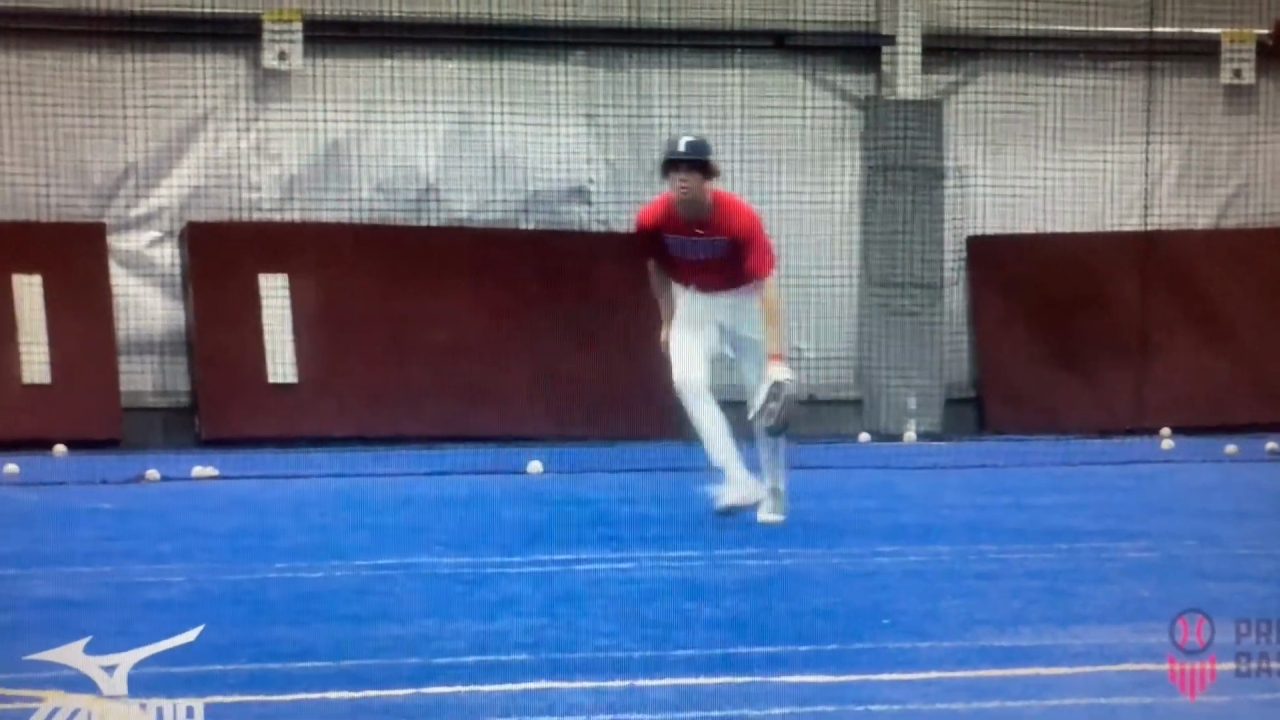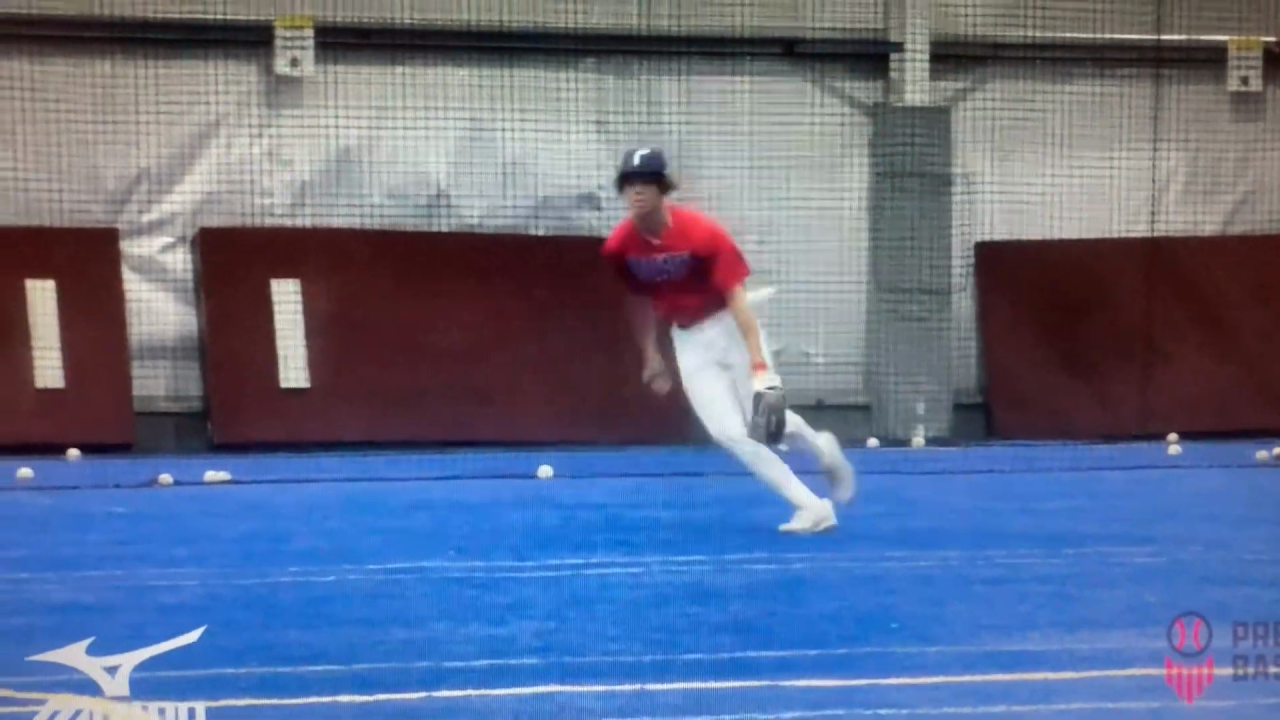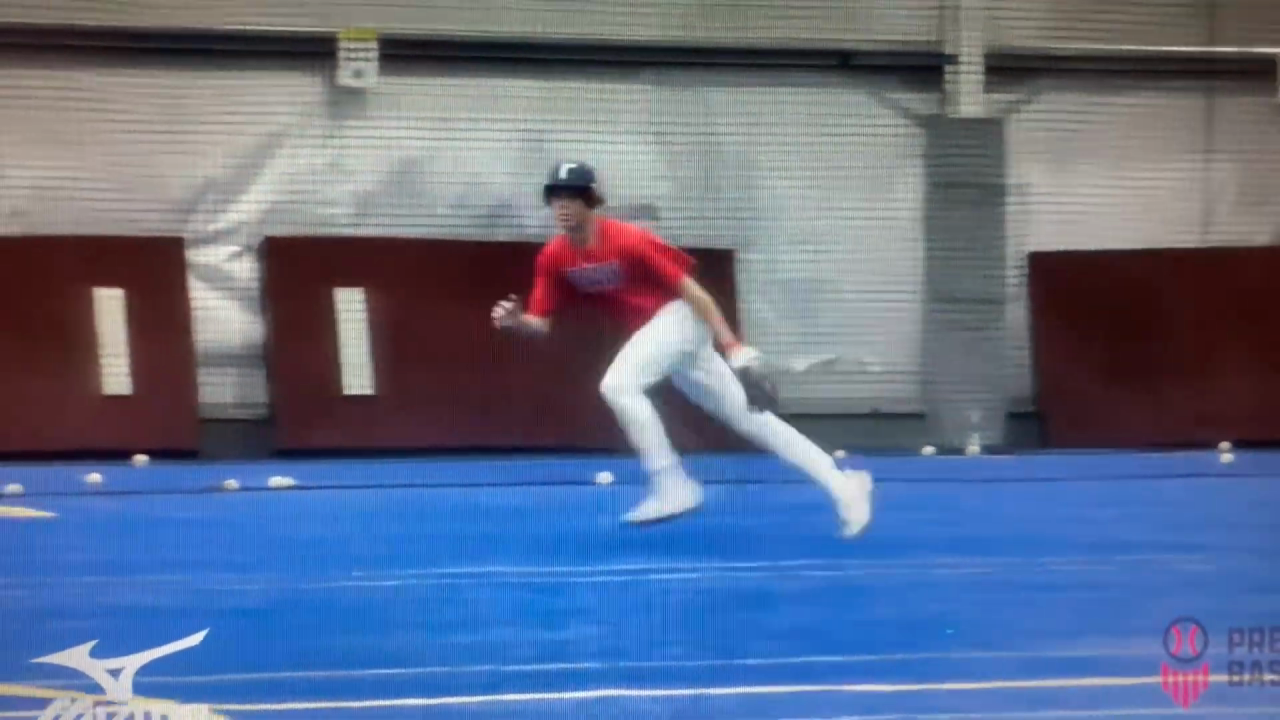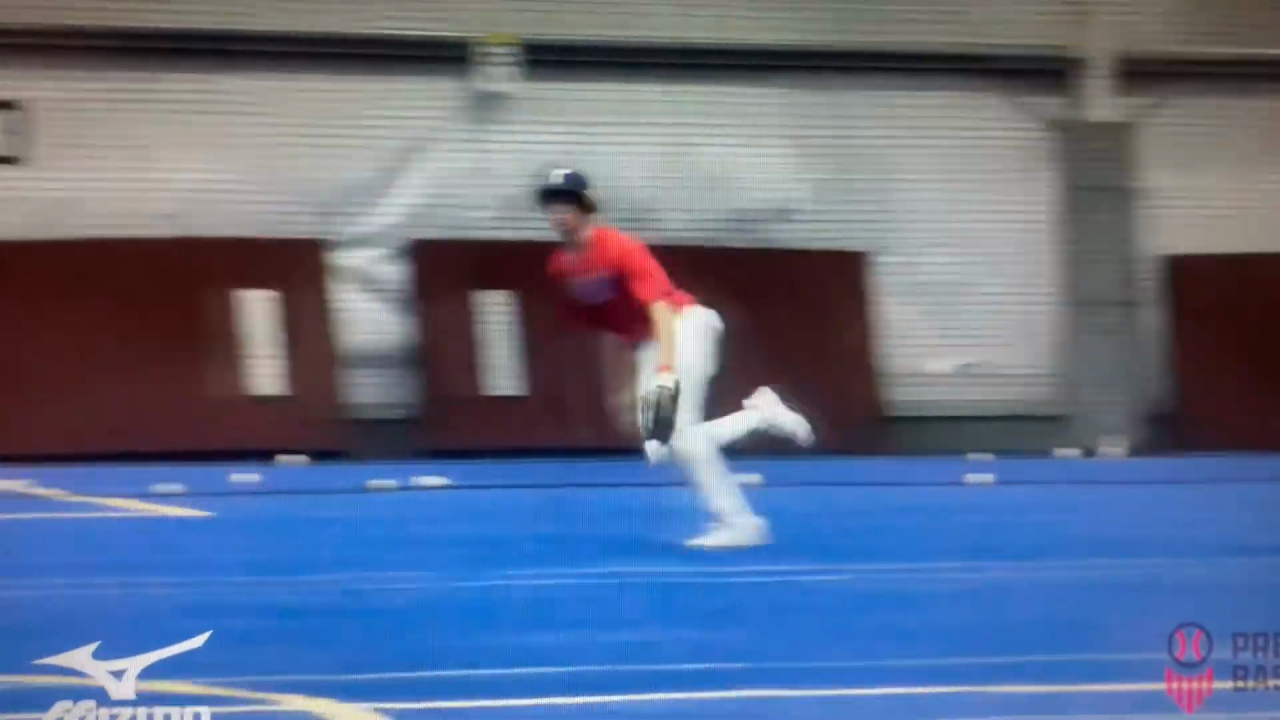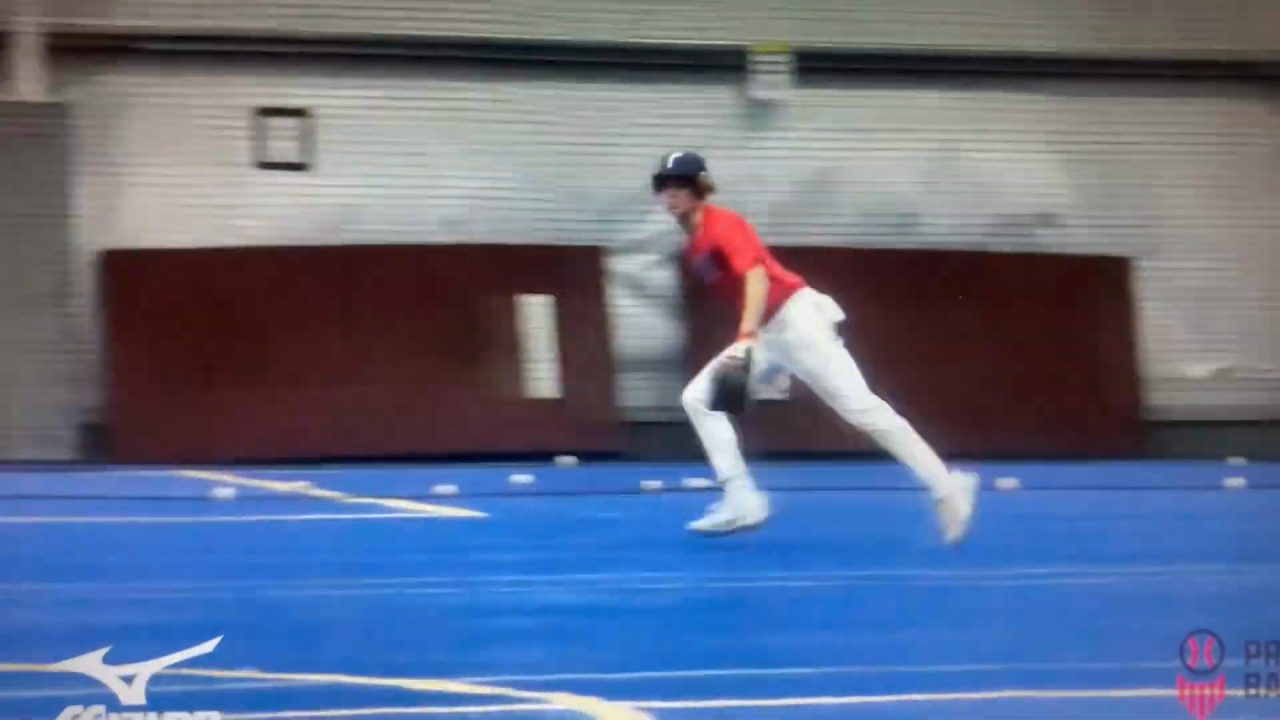
dt=0.2s
person 1, frame 1
left shoulder: (740, 216)
right shoulder: (652, 217)
left elbow: (766, 286)
left wrist: (776, 358)
right wrist: (667, 323)
left hip: (744, 299)
right hip: (693, 302)
left knee: (766, 401)
right knee: (688, 381)
left ankle: (773, 492)
right ankle: (739, 481)
person 1, frame 2
left shoulder: (701, 231)
right shoulder: (618, 245)
left elbow: (737, 299)
left wrist: (760, 368)
right wrist: (651, 355)
left hip: (731, 323)
right hip: (689, 337)
right knee: (729, 433)
left ankle: (822, 449)
right ankle: (811, 505)
person 1, frame 3
left shoulder: (629, 239)
right shoulder: (553, 258)
left elbow: (688, 288)
right elbow: (540, 323)
left wrist: (732, 345)
right wrist: (516, 321)
left hip: (679, 319)
right hip: (653, 336)
left knee: (616, 385)
right knee: (747, 420)
left ankle: (673, 487)
person 1, frame 4
left shoulder: (621, 248)
right shoulder: (562, 267)
left elbow: (662, 306)
left wrist: (666, 369)
right wrist: (621, 388)
left hip: (685, 327)
right hip: (651, 345)
left knee: (680, 435)
right knee: (664, 449)
left ankle: (738, 523)
right ankle: (759, 413)
person 1, frame 5
left shoulder: (722, 225)
right shoulder: (693, 246)
left elbow: (757, 277)
left wrist: (745, 338)
left hip: (799, 317)
right hip: (770, 329)
left knee: (860, 409)
right knee: (696, 399)
left ankle: (947, 488)
right ankle: (742, 501)
